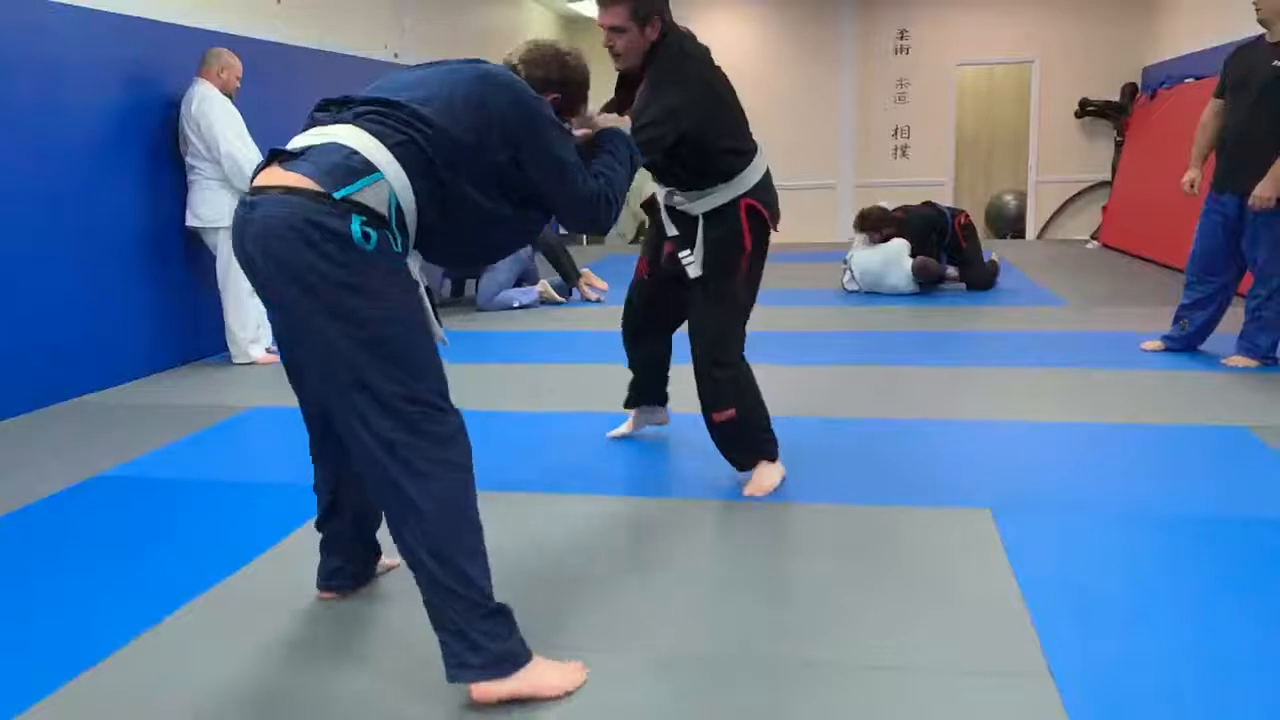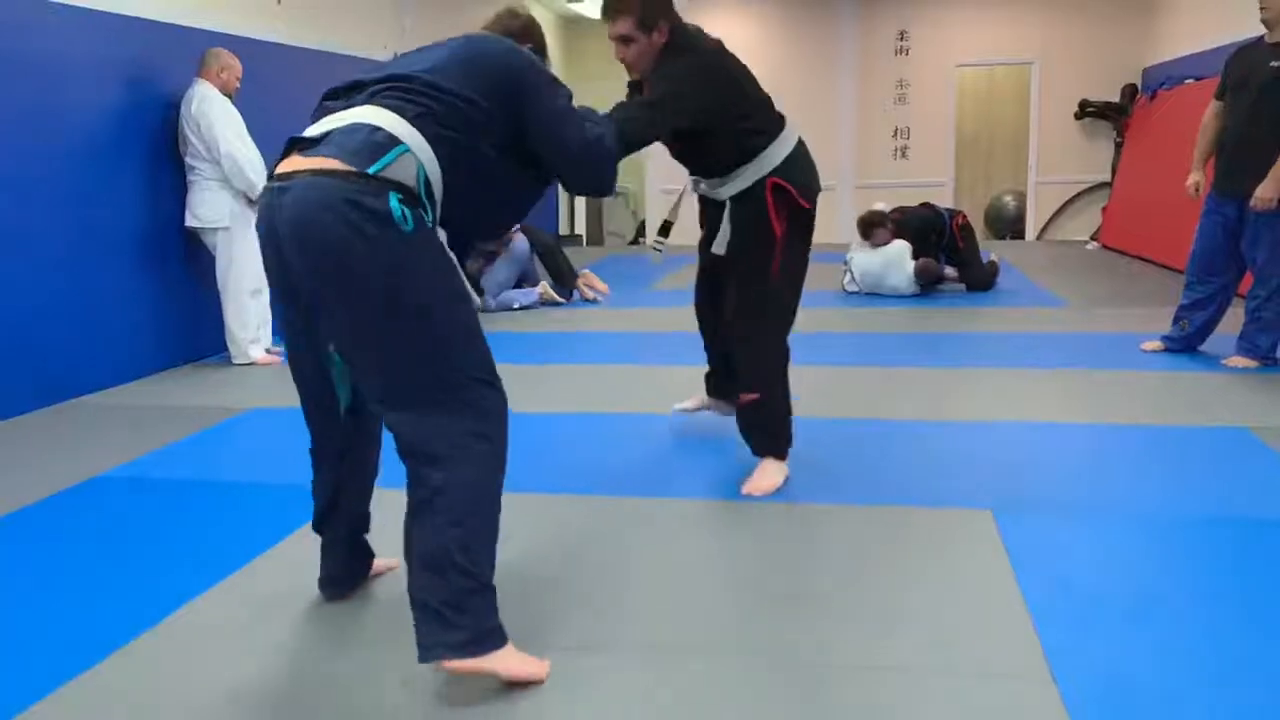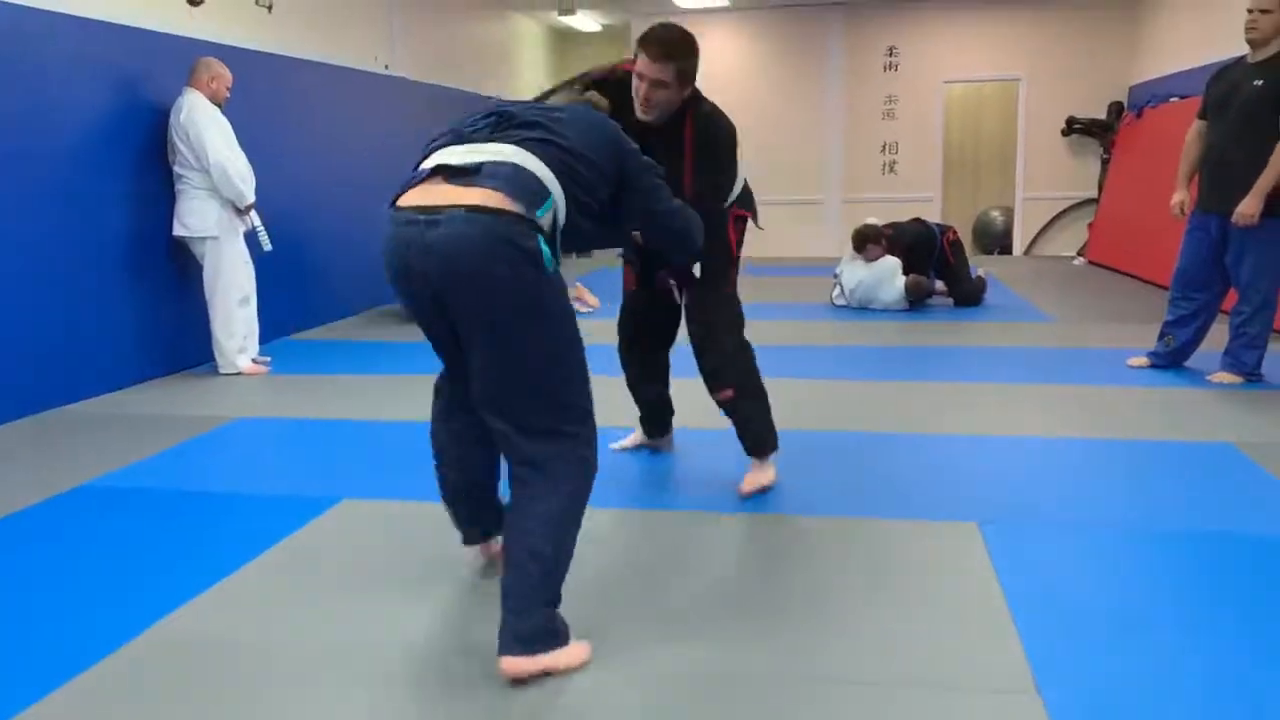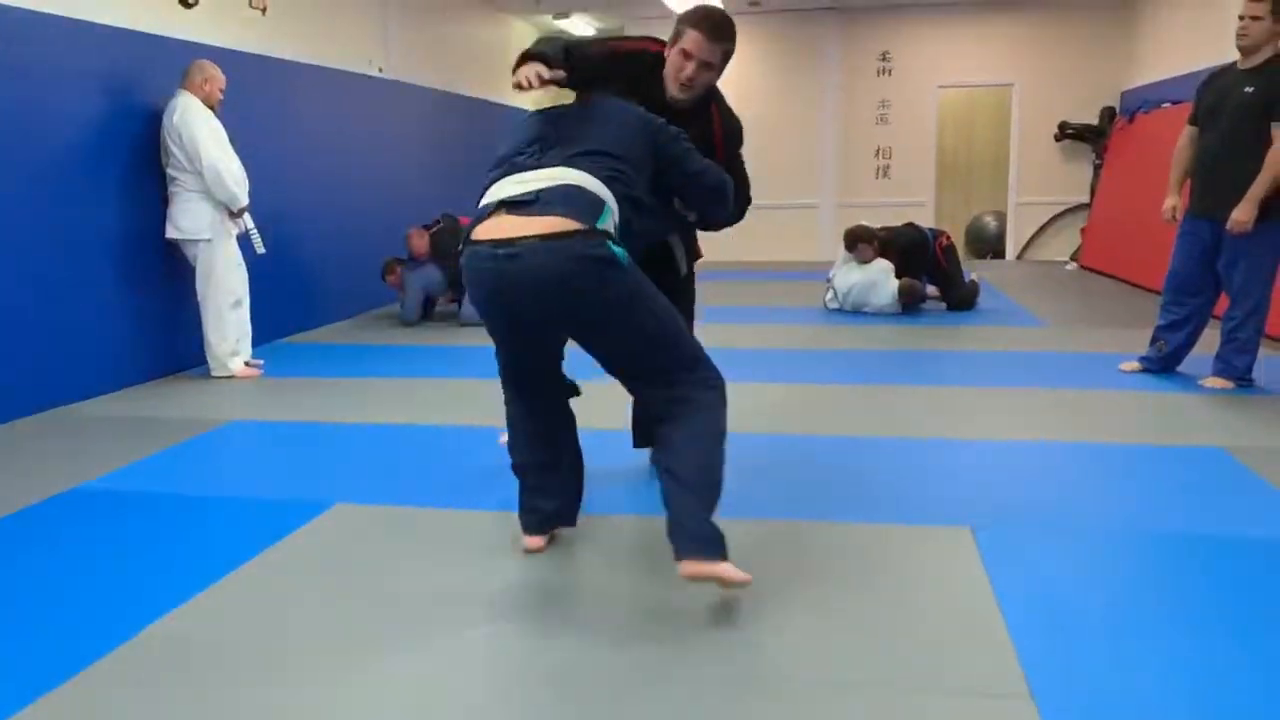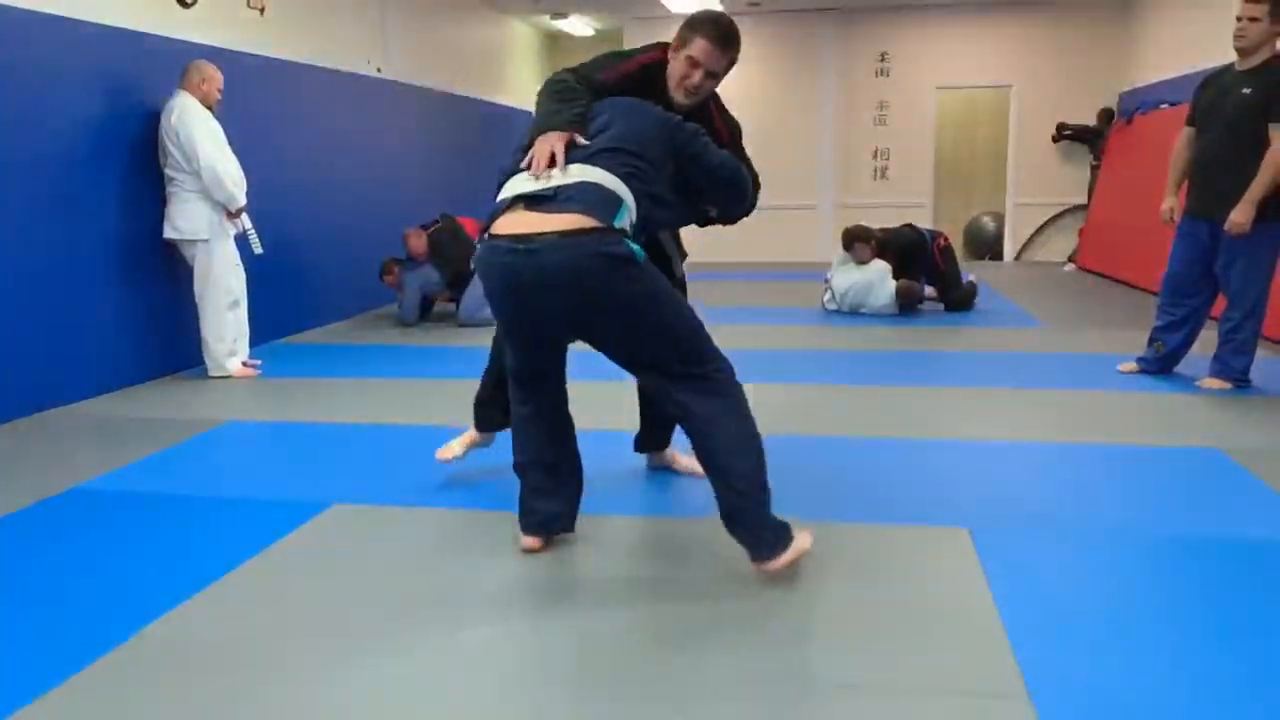
dt=0.4s
person 1, frame 1
left shoulder: (442, 76)
right shoulder: (516, 104)
right elbow: (590, 211)
right wrist: (617, 142)
left hip: (261, 212)
right hip: (329, 228)
left knee: (341, 411)
right knee: (418, 432)
left ankle: (346, 561)
right ankle: (492, 659)
person 1, frame 2
left shoulder: (426, 64)
right shoulder: (517, 68)
right elbow: (591, 171)
left wrist: (464, 240)
right wrist: (593, 124)
left hip: (283, 200)
right hip: (357, 210)
left knee: (342, 400)
right knee: (460, 413)
left ankle: (344, 564)
right ankle: (464, 633)
person 1, frame 3
left shoulder: (500, 115)
right shoulder: (606, 138)
right elbow: (682, 237)
right wrist: (632, 226)
left hip: (407, 229)
right hip: (494, 237)
left knee: (466, 381)
right knee: (554, 440)
left ankle: (480, 526)
right ankle: (530, 635)
person 1, frame 4
left shoulder: (538, 124)
right shoulder: (640, 124)
right elbow: (717, 196)
right wrist: (676, 211)
left hip: (484, 258)
right hip: (570, 256)
left knee: (529, 385)
right knee: (691, 385)
left ankle: (541, 519)
right ankle: (697, 544)
person 1, frame 5
right shoulder: (656, 122)
right elbow: (735, 187)
right wrist: (698, 206)
left hip: (500, 254)
right hip: (586, 254)
left knee: (533, 382)
right knee: (703, 380)
left ankle: (541, 520)
right ankle: (766, 538)
person 2, frame 1
left shoulder: (683, 72)
right shoulder: (651, 55)
left elbow: (636, 146)
right elbow: (628, 106)
left hip: (733, 211)
right hip: (682, 204)
left knee: (715, 341)
right knee: (642, 312)
left ankle: (761, 456)
right ankle: (648, 404)
person 2, frame 2
left shoulder: (690, 67)
right shoulder: (670, 53)
left elbow: (635, 126)
right elbow: (639, 110)
left hip: (772, 189)
right hip: (731, 191)
left knee: (756, 316)
right knee: (713, 300)
left ankle: (773, 453)
right ankle: (723, 393)
person 2, frame 3
left shoulder: (711, 129)
right shoulder: (614, 87)
left hip: (712, 220)
left knee: (715, 330)
right knee: (638, 331)
left ankle: (761, 453)
right ankle: (656, 429)
person 2, frame 4
left shoulder: (721, 128)
right shoulder: (637, 61)
left elbow: (733, 203)
right elbow: (568, 54)
left wrist: (684, 205)
right wrist: (537, 61)
left hip: (660, 232)
left ankle: (659, 439)
person 2, frame 5
left shoulder: (717, 125)
right shoulder: (640, 69)
left elbow: (742, 192)
right elbow: (569, 85)
left wrist: (701, 203)
right wrist: (556, 127)
left hip: (649, 235)
left ankle: (657, 446)
right ankle: (486, 424)
person 3, frame 1
right shoulder: (1242, 55)
right elbow: (1214, 113)
right wrist: (1195, 165)
right hip: (1226, 186)
right knee: (1206, 266)
right ankle: (1181, 336)
person 3, frame 2
right shoulder: (1242, 56)
right elbow: (1215, 114)
right wrist: (1198, 168)
right hip: (1227, 187)
right knee: (1206, 267)
right ankle: (1182, 336)
person 3, frame 3
right shoulder: (1224, 75)
right elbow: (1198, 134)
right wrist: (1182, 187)
right hip: (1210, 205)
right knee: (1190, 284)
left ankle: (1242, 365)
right ankle: (1166, 352)
person 3, frame 4
right shoulder: (1215, 81)
right elbow: (1189, 139)
right wrist: (1174, 192)
right hip: (1202, 211)
left knee: (1245, 297)
right knee: (1182, 288)
left ankle: (1232, 370)
right ankle: (1159, 357)
person 3, frame 5
right shoulder: (1212, 82)
right elbow: (1187, 140)
right wrist: (1171, 193)
right hip: (1200, 211)
left knee: (1242, 297)
right knee: (1179, 288)
left ankle: (1229, 371)
right ankle: (1156, 358)
person 4, frame 1
left shoulder: (199, 99)
right shoulder: (210, 101)
right elbow: (231, 153)
left wrist: (252, 188)
left hip: (223, 202)
right hip: (225, 204)
right knee: (241, 278)
left ankle: (258, 340)
right ankle: (247, 349)
person 4, frame 2
left shoulder: (199, 100)
right shoulder: (210, 101)
right elbow: (231, 153)
left wrist: (252, 189)
right wrist: (258, 189)
left hip: (223, 202)
right hip: (225, 205)
left knee: (253, 273)
right knee: (241, 278)
left ankle: (259, 340)
right ankle: (247, 349)
person 4, frame 3
left shoulder: (189, 109)
right shoulder: (199, 110)
right elbow: (220, 162)
left wrist: (239, 200)
right wrist: (245, 198)
left hip: (212, 211)
right hip: (212, 214)
left knee: (239, 282)
right knee: (229, 287)
left ankle: (244, 350)
right ankle: (233, 359)
person 4, frame 4
left shoulder: (184, 111)
right shoulder: (191, 112)
right elbow: (212, 164)
left wrist: (232, 202)
right wrist: (238, 201)
left hip: (205, 214)
right hip: (205, 217)
left knee: (232, 285)
right knee: (222, 291)
left ankle: (237, 353)
right ankle: (226, 362)
person 4, frame 5
left shoulder: (183, 111)
right shoulder: (189, 112)
right elbow: (210, 164)
left wrist: (230, 201)
right wrist: (235, 200)
left hip: (204, 214)
right hip: (203, 217)
left knee: (230, 285)
right knee: (219, 291)
left ankle: (234, 353)
right ankle: (223, 362)
